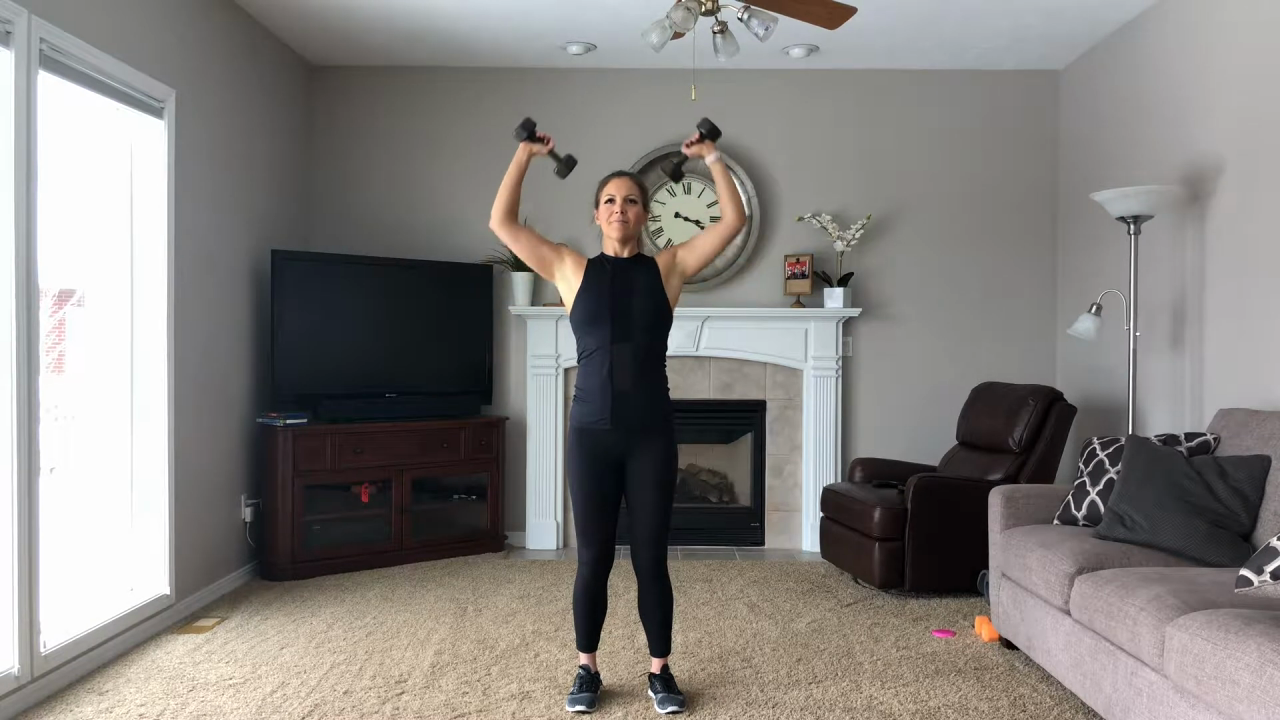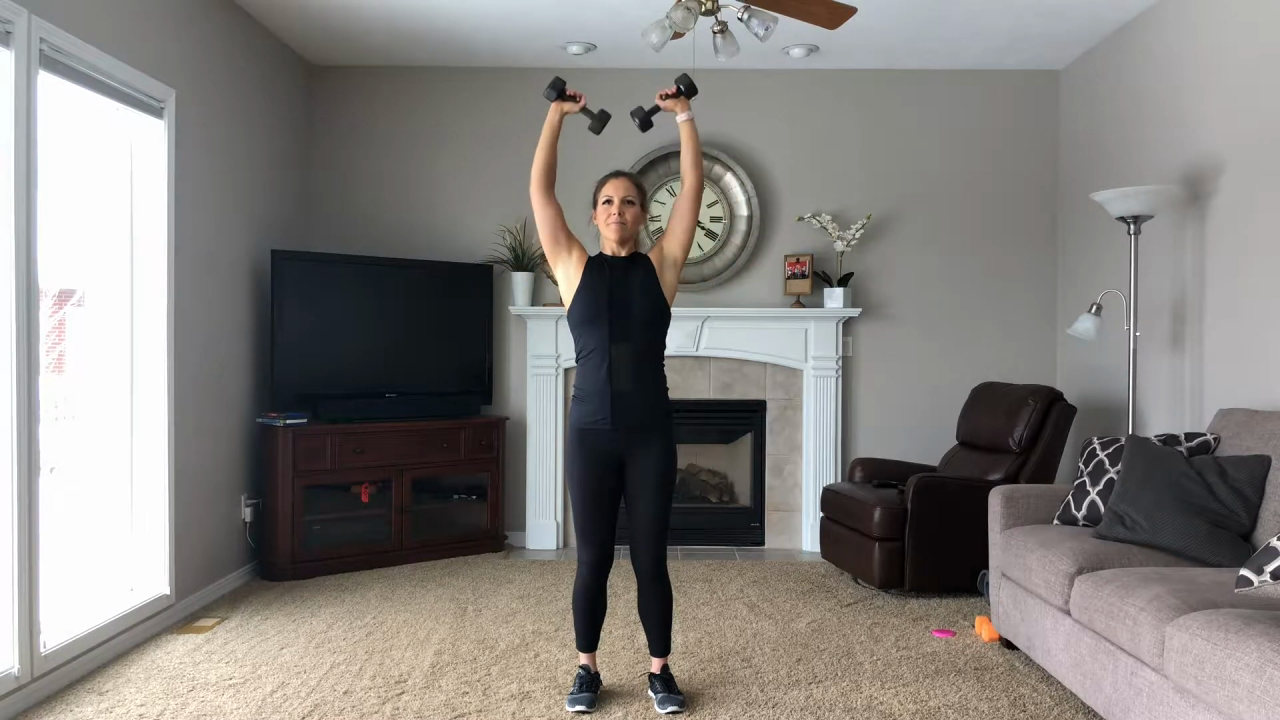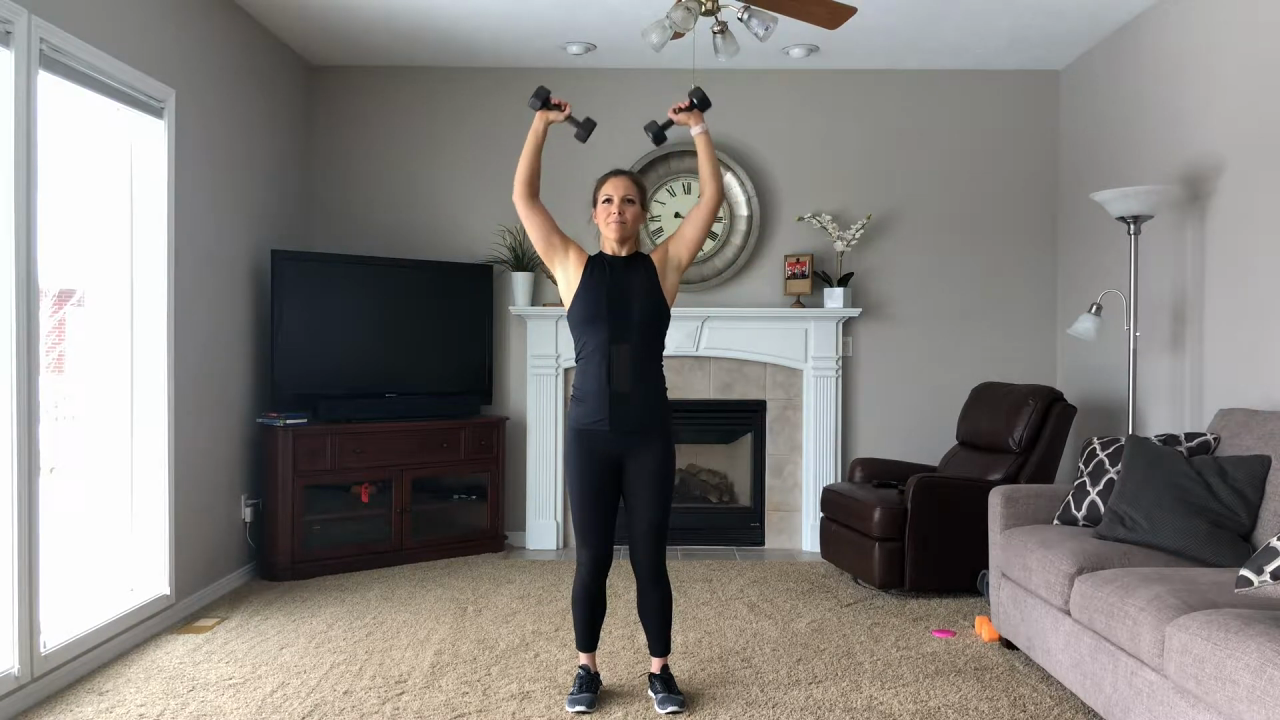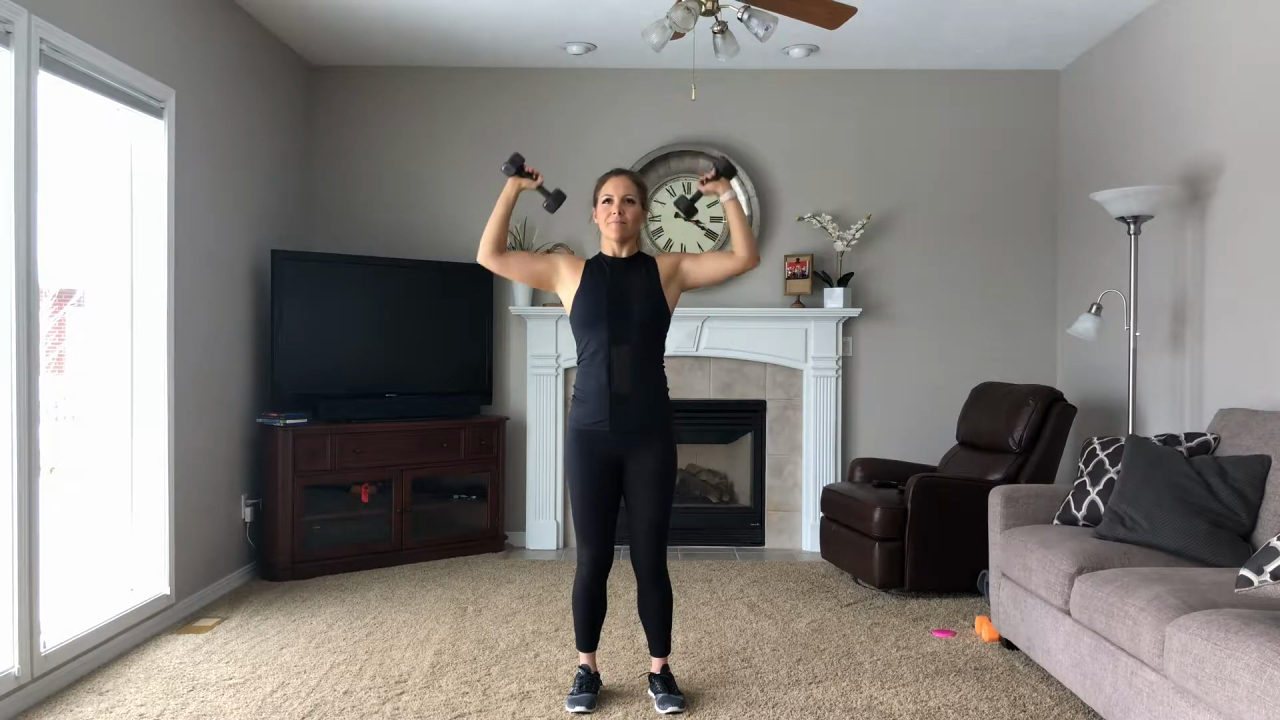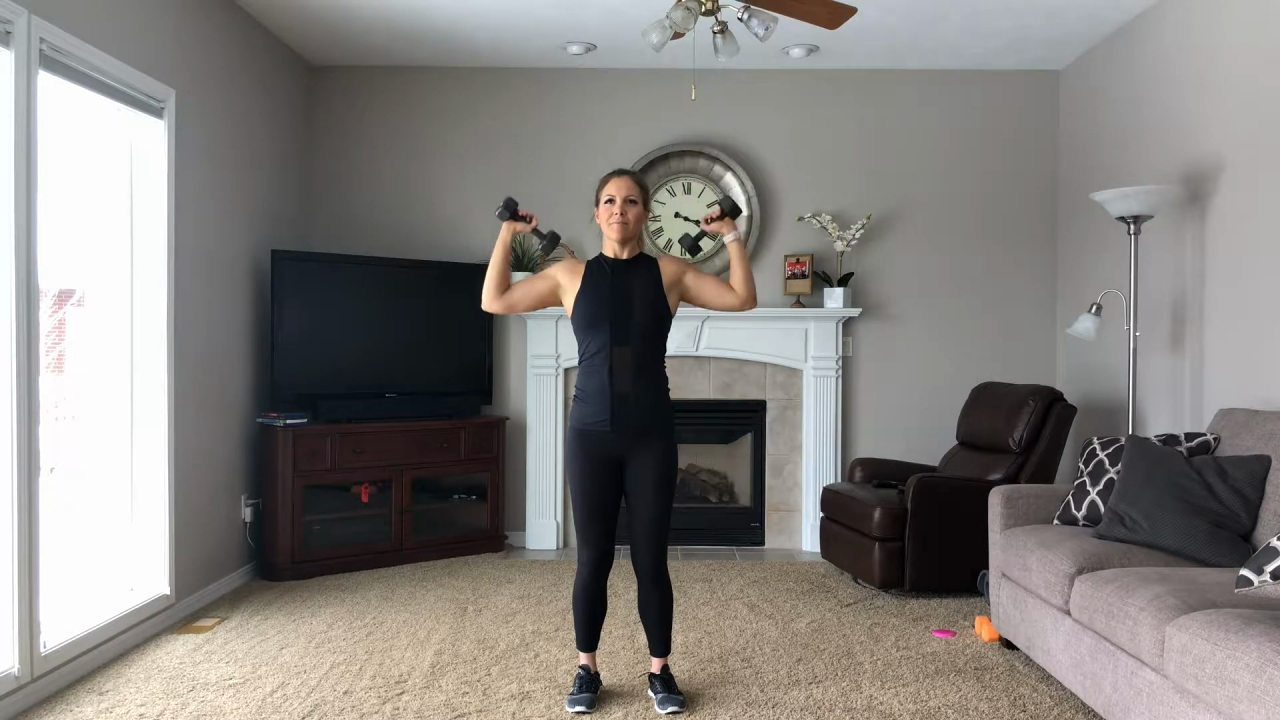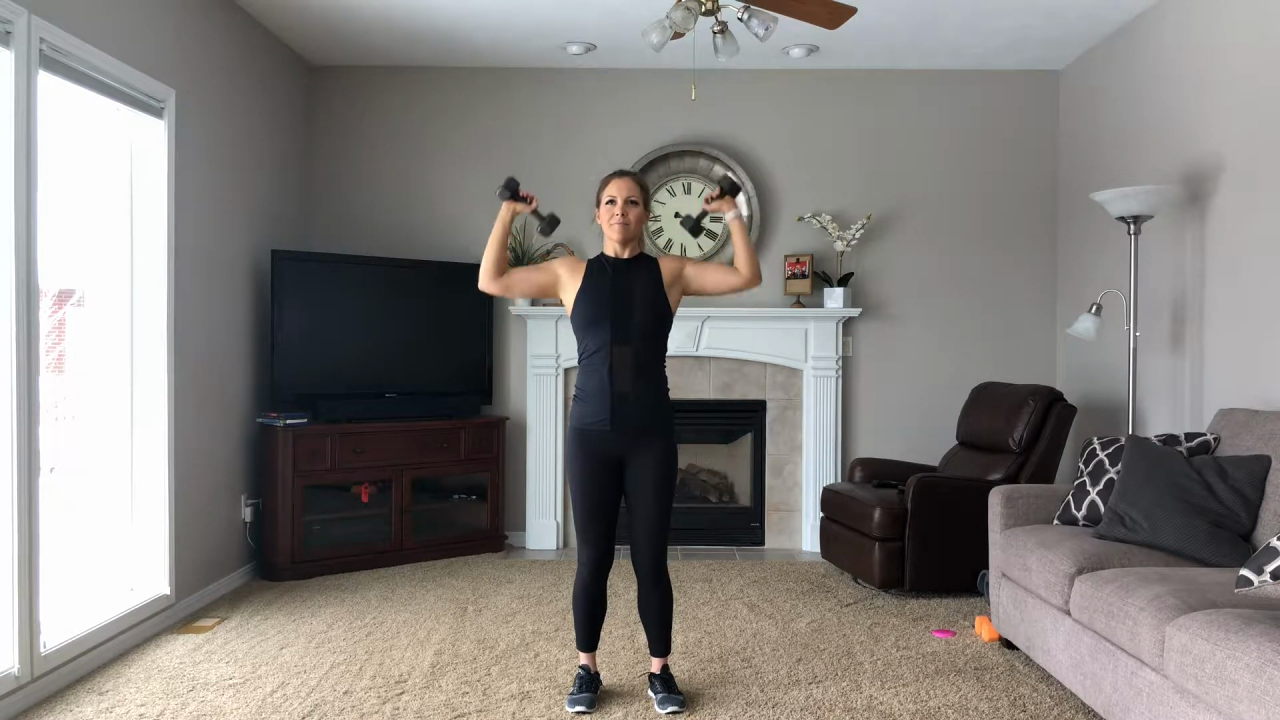
dt=0.4s
person 1, frame 1
left shoulder: (667, 267)
right shoulder: (572, 268)
left elbow: (734, 220)
right elbow: (500, 222)
left wrist: (712, 159)
right wrist: (524, 155)
left hip: (651, 434)
right hip: (591, 432)
left knee: (651, 559)
right knee: (593, 559)
left ankle: (659, 670)
right ankle: (587, 669)
person 1, frame 2
left shoulder: (661, 266)
right shoulder: (573, 266)
left elbow: (692, 185)
right elbow: (540, 186)
left wrist: (683, 116)
right wrist: (557, 115)
left hip: (650, 435)
right hip: (591, 434)
left knee: (651, 560)
right knee: (592, 560)
right ankle: (587, 669)
person 1, frame 3
left shoulder: (662, 266)
right shoulder: (572, 266)
left elbow: (711, 197)
right elbow: (523, 196)
left wrist: (697, 129)
right wrist: (541, 123)
left hip: (648, 435)
right hip: (589, 433)
left knee: (649, 559)
right knee: (591, 559)
left ankle: (659, 670)
right ankle: (587, 669)
person 1, frame 4
left shoulder: (666, 270)
right shoulder: (570, 271)
left elbow: (744, 256)
right elbow: (489, 254)
left wrist: (725, 193)
right wrist: (513, 188)
left hip: (650, 435)
right hip: (590, 434)
left knee: (650, 559)
right knee: (592, 559)
left ankle: (660, 670)
right ankle: (587, 669)
person 1, frame 5
left shoulder: (669, 272)
right shoulder: (570, 274)
left elbow: (743, 298)
right elbow: (493, 301)
left wrist: (730, 234)
right wrist: (507, 234)
left hip: (651, 435)
right hip: (591, 433)
left knee: (651, 560)
right knee: (592, 559)
left ankle: (660, 670)
right ankle: (587, 670)
person 1, frame 6
left shoulder: (669, 270)
right shoulder: (571, 271)
left elbow: (747, 277)
right elbow: (491, 281)
left wrist: (732, 216)
right wrist: (506, 214)
left hip: (651, 435)
right hip: (591, 433)
left knee: (651, 559)
right knee: (592, 558)
left ankle: (660, 670)
right ankle: (586, 669)
